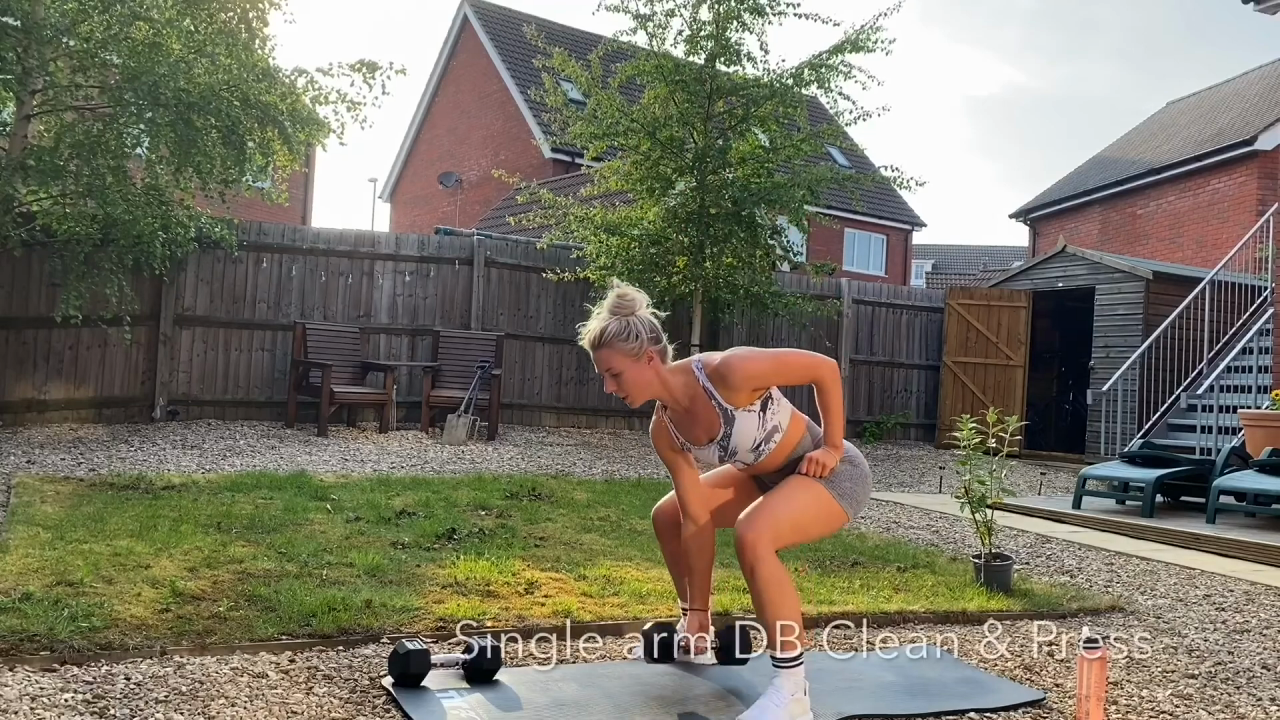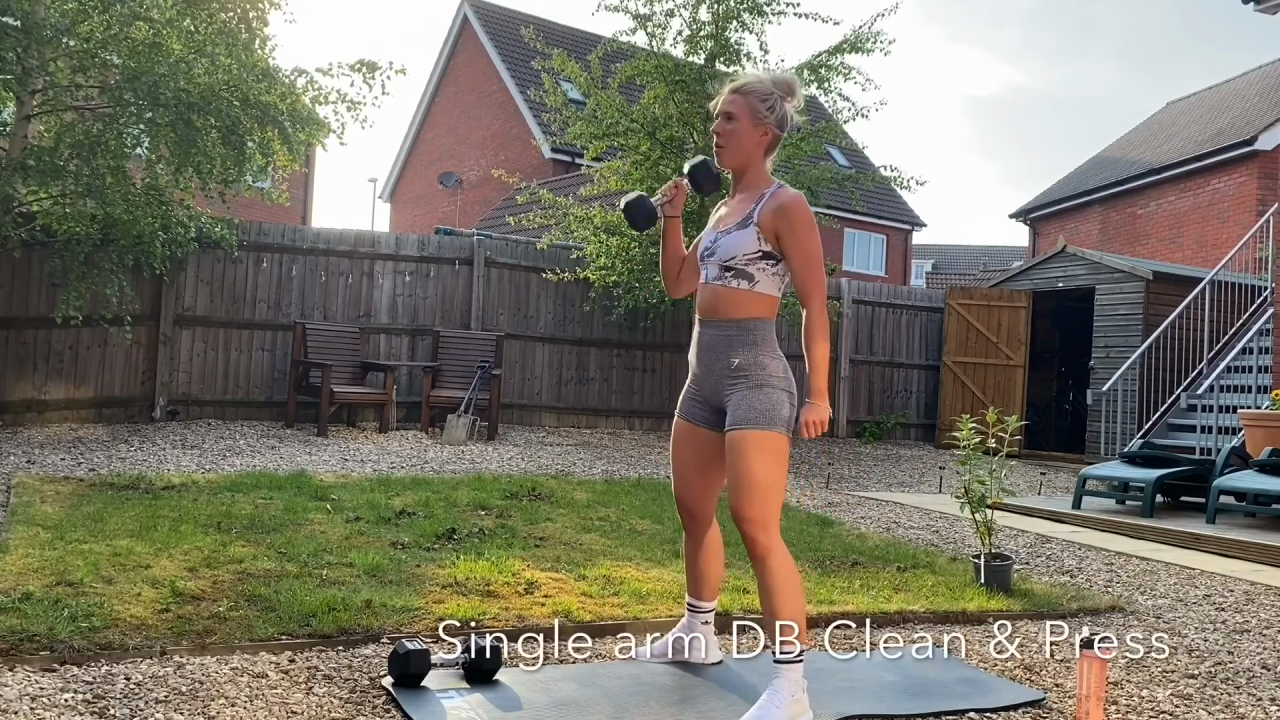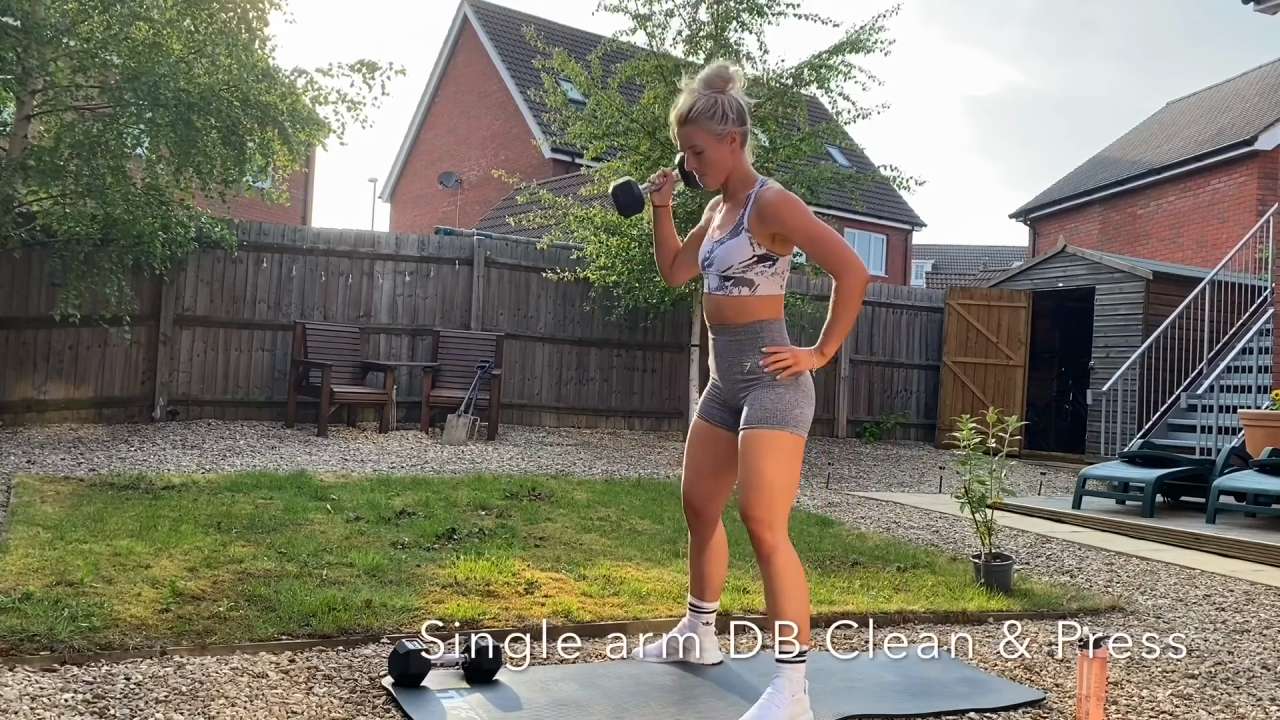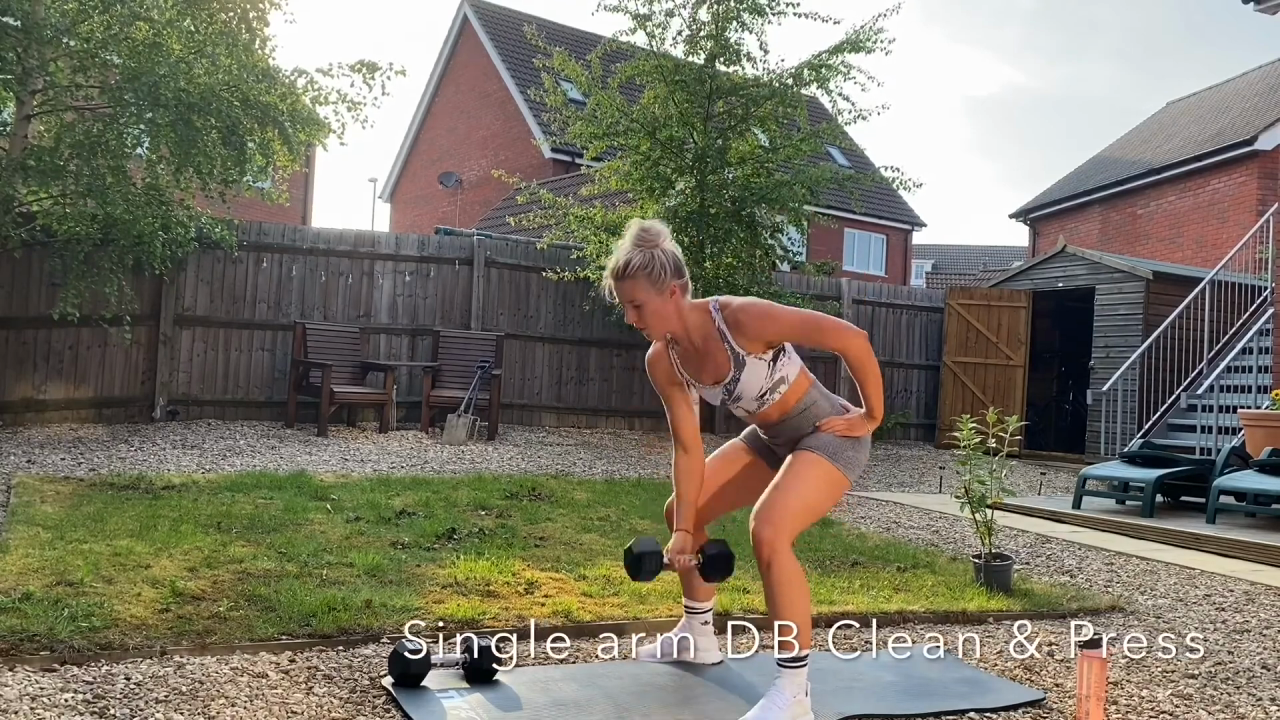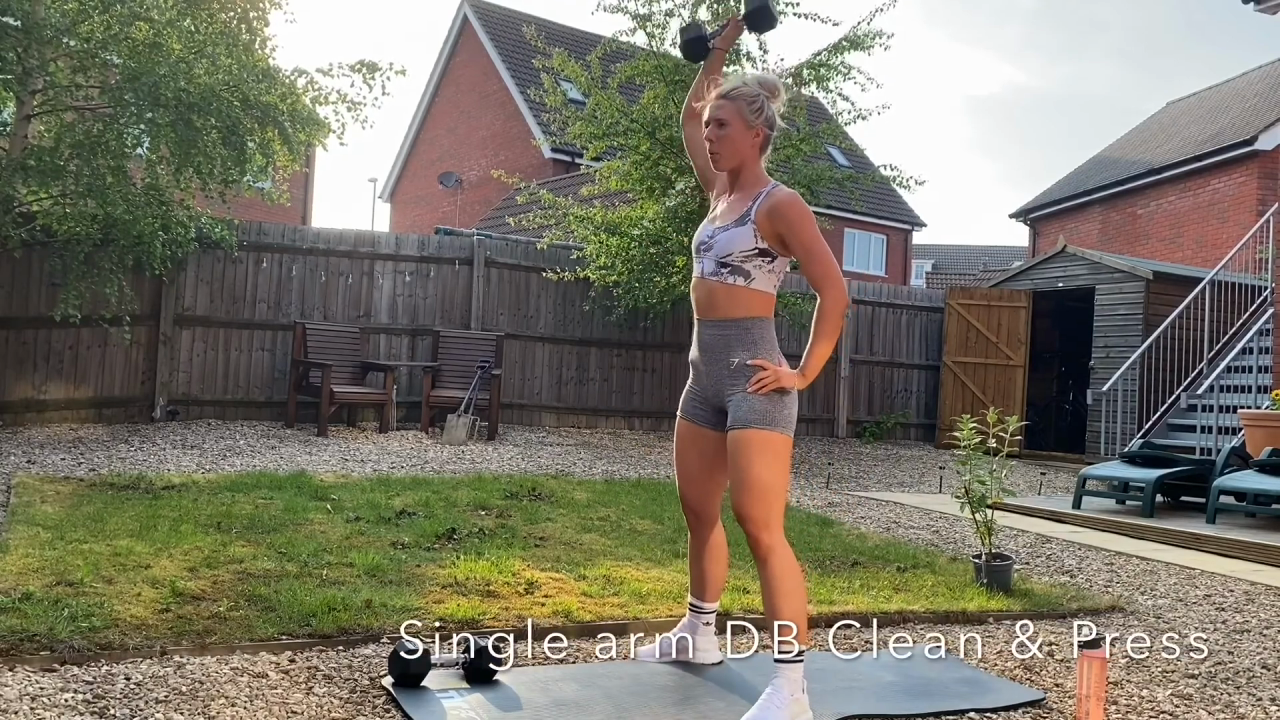
dt=1s
person 1, frame 1
left shoulder: (728, 371)
right shoulder: (664, 430)
left elbow: (826, 369)
right elbow: (695, 517)
left wrist: (832, 445)
right wrist: (697, 610)
left hip: (833, 472)
right hip: (772, 475)
left knee: (753, 536)
right knee: (667, 518)
right ankle: (696, 639)
person 1, frame 2
left shoulder: (785, 205)
right shoulder: (724, 206)
left elbow: (816, 305)
right elbow: (678, 286)
left wrist: (818, 394)
right wrist: (671, 220)
left hip: (755, 374)
right hip: (704, 375)
left knee: (756, 525)
right knee: (693, 509)
right ankle: (699, 634)
person 1, frame 3
left shoulder: (772, 202)
right shoulder: (718, 208)
left elbow: (852, 272)
right elbow: (674, 271)
left wrist: (822, 352)
right wrist: (659, 206)
left hip: (771, 380)
right hip: (724, 380)
left knee: (764, 527)
right knee: (699, 509)
right ankle: (699, 635)
person 1, frame 4
left shoulder: (741, 318)
right shoulder: (662, 361)
left elbow: (852, 338)
right elbow: (688, 450)
left wrist: (872, 417)
right wrist: (684, 532)
left hip: (830, 436)
right hip: (771, 439)
left knee: (767, 532)
right knee: (681, 510)
right ankle: (698, 633)
person 1, frame 5
left shoulder: (780, 204)
right shoulder: (721, 191)
left elbow: (835, 294)
right elbow: (690, 115)
left wrist: (804, 374)
right wrist: (719, 49)
left hip: (754, 380)
right hip: (704, 375)
left knee: (761, 528)
right knee: (698, 512)
right ankle: (698, 633)
